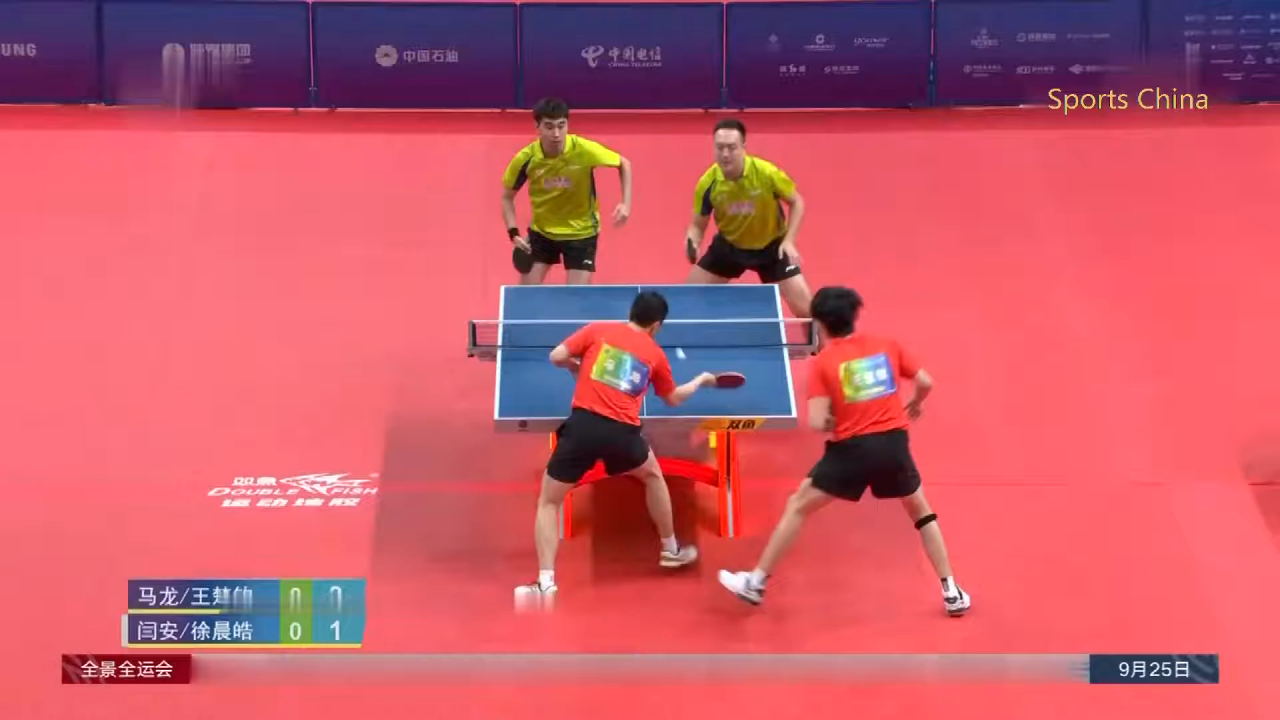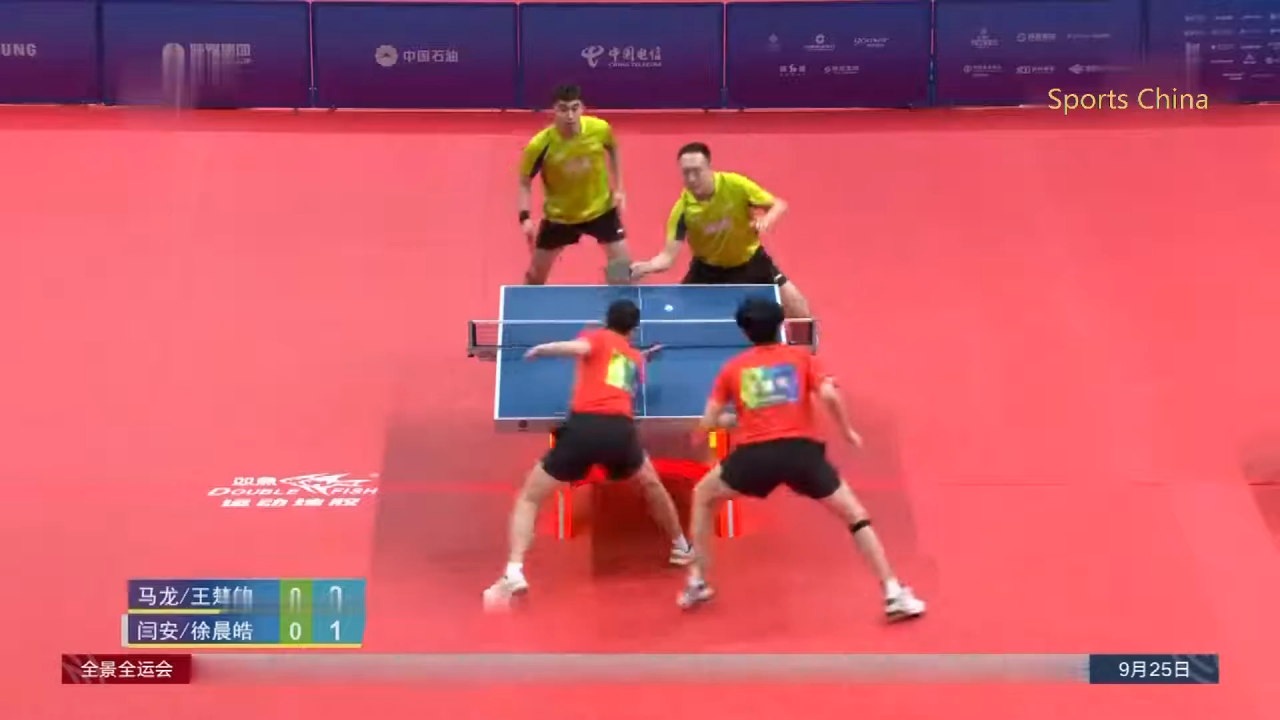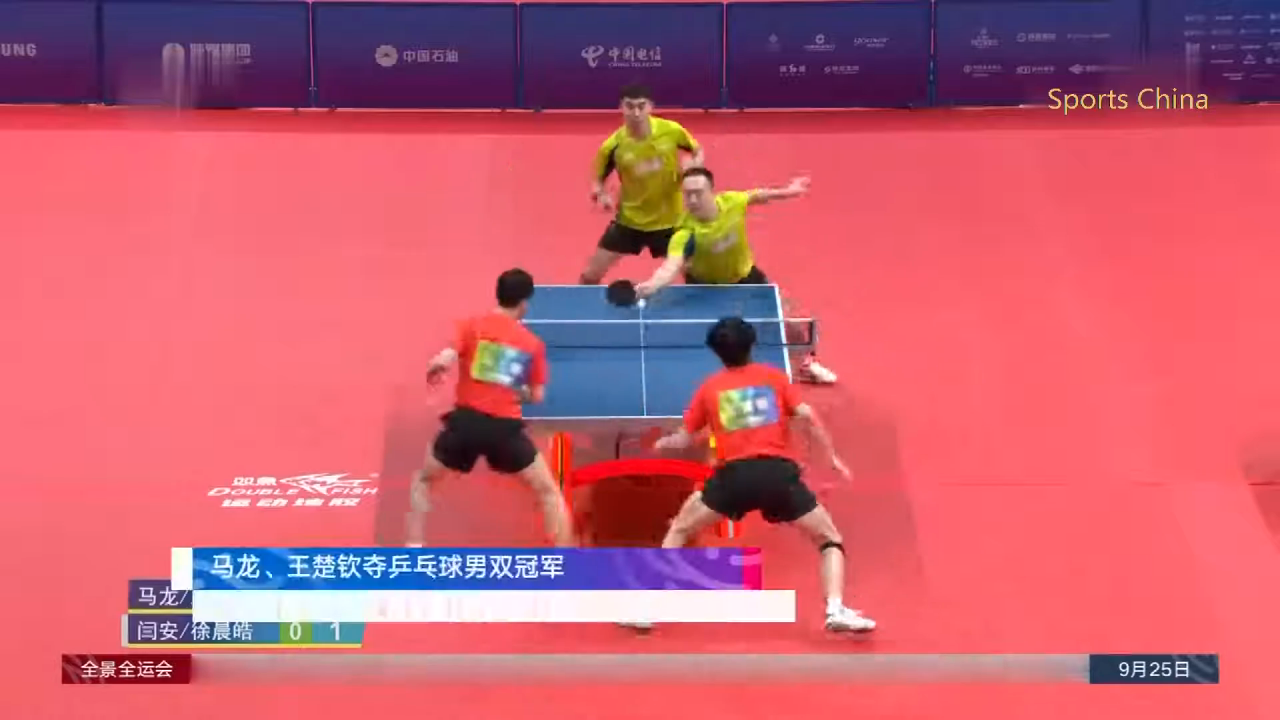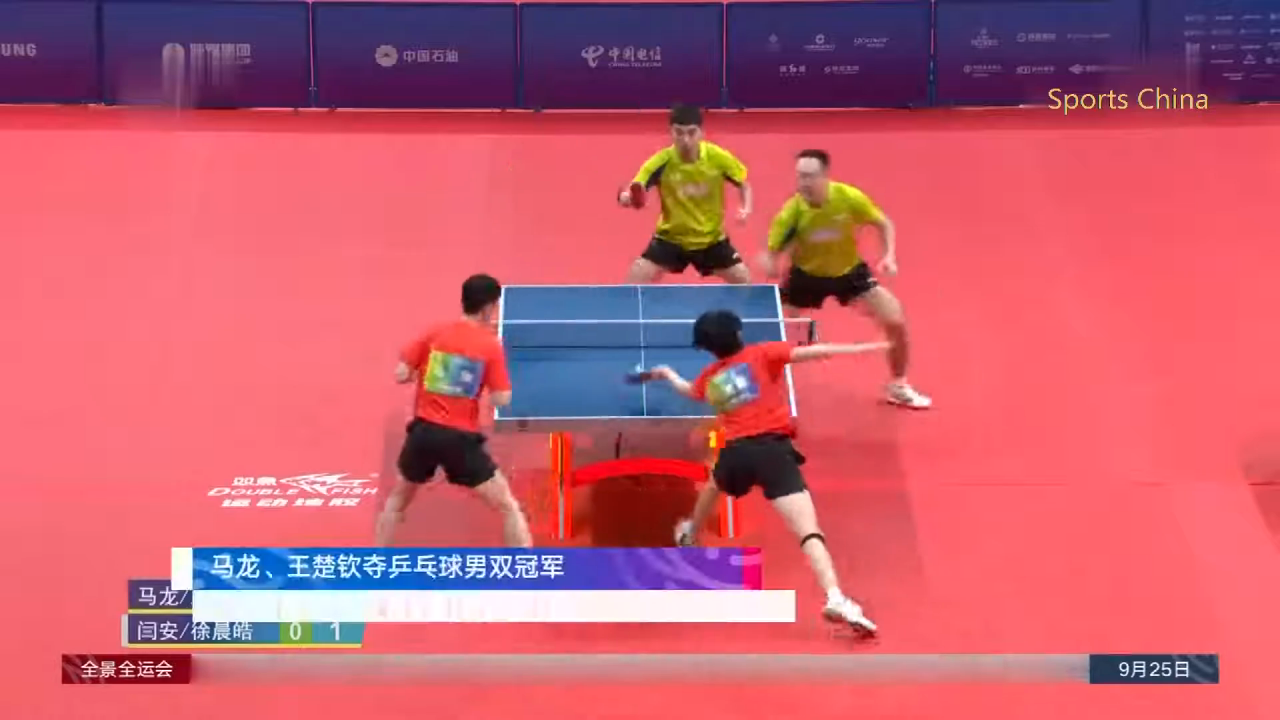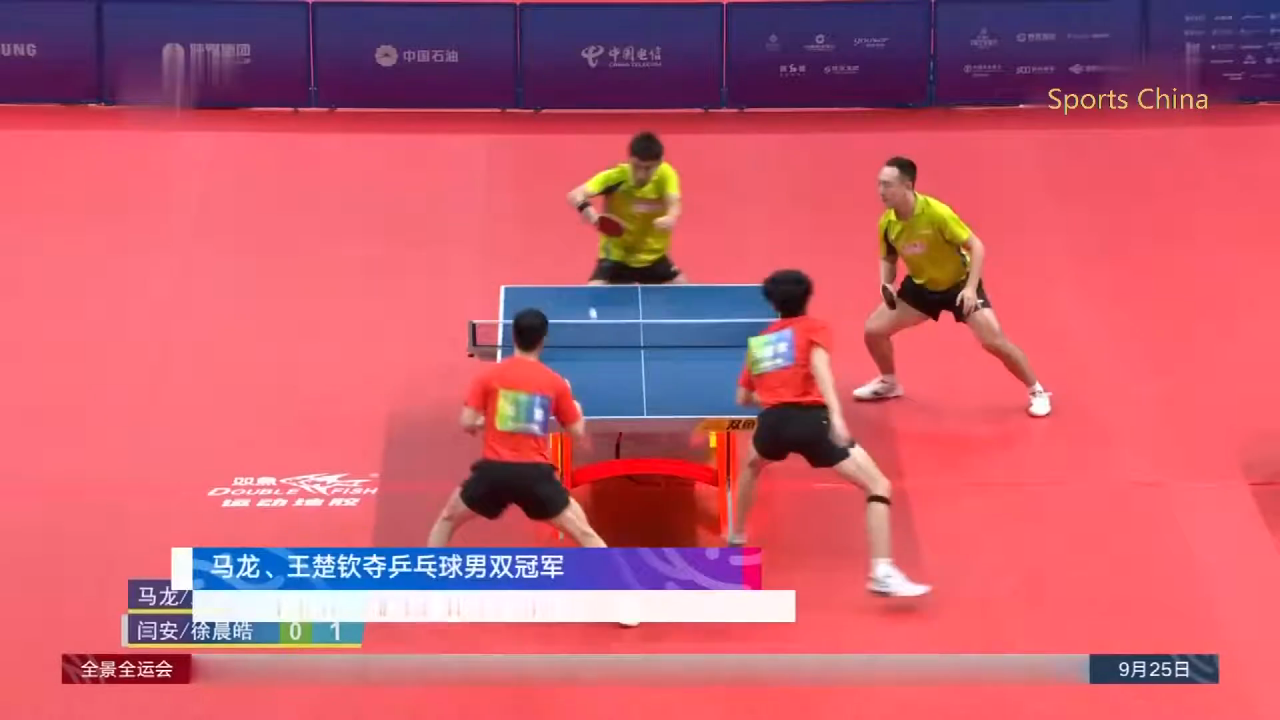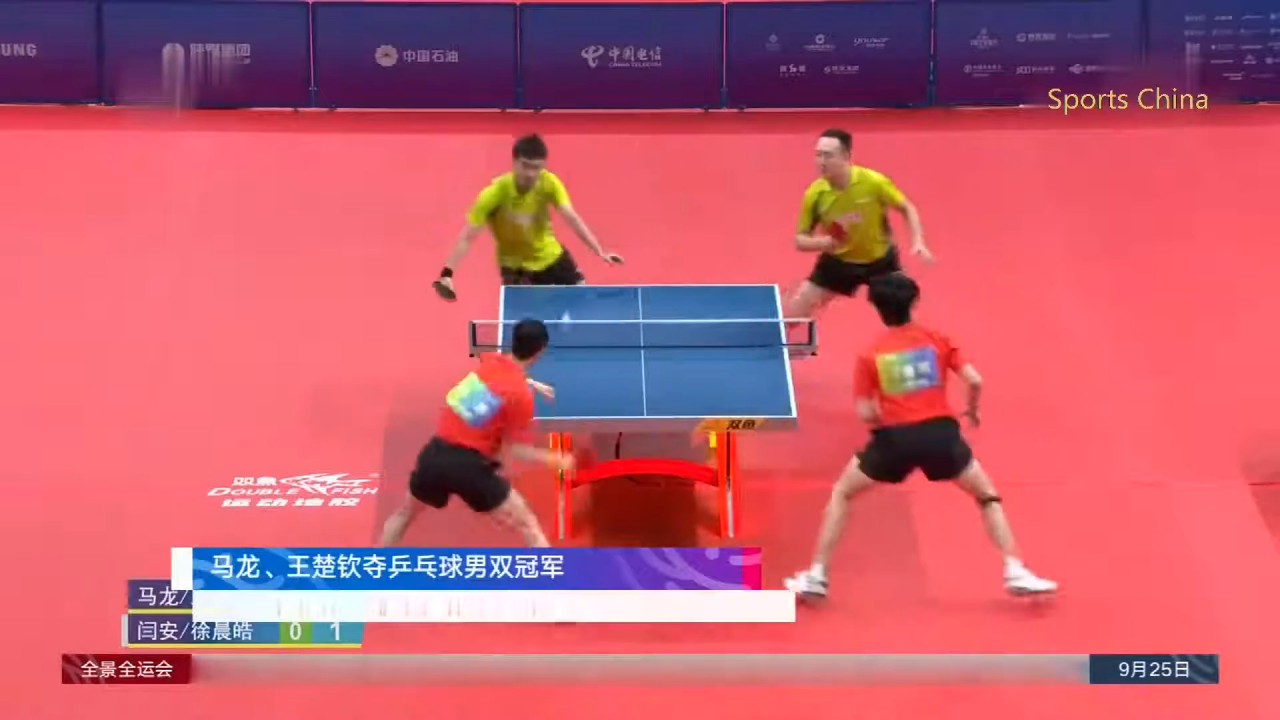
dt=0.4s
person 1, frame 1
left shoulder: (824, 361)
right shoulder: (886, 346)
left elbow: (816, 420)
right elbow: (925, 383)
right wrist: (914, 406)
left hip: (852, 449)
right hip: (894, 445)
left knee: (797, 508)
right knee: (921, 511)
left ankle: (755, 583)
right ankle: (952, 592)
person 1, frame 2
left shoulder: (733, 366)
right shoulder: (801, 358)
left elbow: (709, 420)
right elbow: (830, 395)
right wrist: (848, 431)
left hip: (754, 457)
right hip: (802, 452)
left knee: (701, 497)
right knee: (855, 517)
left ankle: (696, 585)
right ankle: (894, 595)
person 1, frame 3
left shoulder: (709, 388)
right shoulder: (775, 378)
left elbow: (683, 441)
right elbow: (806, 414)
left wrist: (663, 444)
right wrist: (832, 456)
left hip: (734, 476)
right hip: (777, 473)
left knee: (679, 531)
right knee: (830, 538)
right ankle: (836, 611)
person 1, frame 4
left shoulder: (710, 376)
right shoulder: (763, 353)
left elbow: (691, 391)
right elbow: (805, 353)
left wrist: (668, 375)
right wrist: (858, 348)
left hip: (734, 454)
right hip: (772, 449)
left knee: (714, 483)
right knee: (809, 531)
left ankle: (689, 535)
right ankle: (835, 600)
person 1, frame 5
left shoulder: (758, 339)
right shoulder: (813, 327)
left elbow: (742, 397)
right elbow: (819, 366)
right wrist: (837, 416)
left hip: (771, 421)
right hip: (807, 419)
left knee: (751, 466)
right knee: (877, 486)
left ankle: (736, 541)
right ankle: (883, 572)
person 1, frame 6
left shoulder: (870, 354)
right shoulder: (936, 339)
left elbow: (865, 412)
right elbow: (974, 381)
right wrist: (973, 410)
left hip: (897, 439)
right hip: (940, 432)
left knee: (842, 492)
right knee: (986, 495)
left ankle: (815, 575)
right ankle: (1015, 572)
person 2, frame 1
left shoulder: (598, 330)
right shoulder: (655, 354)
left elbow: (557, 356)
right elbow: (674, 398)
left wrist: (578, 365)
right wrist: (701, 380)
left hip: (583, 426)
right hip: (622, 432)
left knee: (548, 503)
right knee: (652, 475)
left ankle: (545, 583)
right ankle: (671, 549)
person 2, frame 2
left shoulder: (597, 336)
right shoulder: (635, 357)
left elbow: (579, 348)
left wrist: (543, 349)
left hip: (585, 429)
right hip: (621, 432)
left knee: (528, 499)
right knee: (653, 486)
left ankle: (514, 574)
right ankle: (680, 546)
person 2, frame 3
left shoulder: (474, 325)
right shoulder: (533, 343)
left elbow: (445, 361)
right elbow: (537, 396)
left wrist: (433, 368)
left hip: (466, 421)
right hip: (505, 427)
left knee: (423, 480)
right knee: (550, 492)
left ankle: (414, 551)
person 2, frame 4
left shoulder: (433, 335)
right shoulder: (492, 347)
left elbow: (401, 375)
right elbow: (501, 400)
right wrist: (503, 382)
left hip: (423, 433)
right hip: (461, 440)
left knee: (399, 498)
right knee: (508, 508)
person 2, frame 5
left shoulder: (490, 376)
right shoulder: (556, 384)
left elbow: (467, 423)
right elbow: (578, 431)
right wrist: (574, 407)
left hip: (493, 471)
right hip: (535, 475)
left knee: (447, 520)
right knee: (585, 535)
person 2, frame 6
left shoulder: (490, 363)
right shoulder: (522, 396)
right elbow: (513, 450)
left wrist: (531, 384)
right wrist: (554, 460)
left hip: (437, 455)
left knee: (406, 514)
right knee: (525, 525)
person 3, frame 1
left shoulder: (767, 174)
right shoulder: (708, 183)
left elbow: (797, 202)
right elbow: (698, 223)
left wrist: (789, 240)
right wrist: (692, 242)
left hip: (770, 245)
right hip: (729, 245)
left knee: (805, 310)
person 3, frame 2
left shoulder: (736, 185)
right shoulder: (682, 210)
left elbow: (778, 205)
right elbow: (668, 256)
left wrist: (766, 221)
right wrist: (644, 267)
left hip: (751, 264)
right hip: (709, 270)
left knee: (801, 315)
person 3, frame 3
left shoulder: (734, 202)
right shoulder: (686, 233)
left elbow: (753, 196)
right elbow: (670, 268)
left wrist: (786, 192)
right wrist: (650, 286)
left hip: (745, 278)
right hip: (705, 286)
left ankle: (805, 364)
person 3, frame 4
left shoulder: (850, 198)
right shoulder: (790, 214)
left elbow: (885, 225)
right elbow: (771, 253)
left wrist: (889, 256)
right wrist: (768, 266)
left hip: (850, 271)
right hip: (807, 277)
left knee: (896, 323)
left ankle: (898, 387)
person 3, frame 5
left shoulder: (936, 213)
right shoulder: (886, 223)
left elbow: (976, 246)
right elbow: (888, 258)
left wrist: (971, 287)
right wrist: (887, 282)
left hip: (958, 286)
right hip: (919, 286)
left knee: (995, 340)
right knee: (873, 331)
left ankle: (1035, 390)
right ankle: (888, 382)
person 3, frame 6
left shoulder: (873, 182)
right shoulder: (814, 195)
left elbow: (907, 208)
right elbow: (801, 240)
left wrist: (918, 242)
right wrist: (823, 242)
left hip: (880, 260)
right hip: (837, 262)
right knee: (791, 316)
person 4, frame 1
left shoulder: (586, 150)
right shoulder: (525, 159)
left elbow: (624, 165)
right elbow: (507, 197)
left wrist: (625, 202)
right wrist: (514, 233)
left hip: (582, 231)
right hip: (542, 230)
person 4, frame 2
left shoulder: (599, 129)
right shoulder: (539, 145)
left elbow: (613, 151)
right elbow: (524, 183)
left wrist: (618, 188)
right wrist: (525, 217)
left hip: (600, 209)
right hip: (559, 215)
left knee: (623, 267)
right knee: (536, 274)
person 4, frame 3
left shoulder: (672, 131)
right shoulder: (613, 146)
left elbow: (697, 151)
right elbow: (597, 181)
left wrist: (696, 164)
right wrist: (600, 195)
left hip: (671, 220)
right hip: (629, 221)
right knee: (590, 276)
person 4, frame 4
left shoulder: (719, 157)
right shoulder: (661, 162)
left elbow: (743, 185)
right elbow: (634, 192)
left wrist: (746, 208)
right wrist: (624, 196)
left hip: (712, 240)
right hip: (669, 238)
person 4, frame 5
left shoulder: (666, 174)
right shoulder: (615, 178)
left elbow: (675, 205)
right elbow: (574, 196)
left wrist: (670, 219)
right wrist: (587, 210)
left hip: (654, 257)
right hip: (616, 259)
person 4, frame 6
left shoulder: (548, 183)
right shoulder: (493, 195)
left elbow: (571, 217)
right elbow: (466, 238)
left wrist: (600, 252)
right wrist: (447, 273)
left hip: (552, 257)
right hip: (516, 268)
